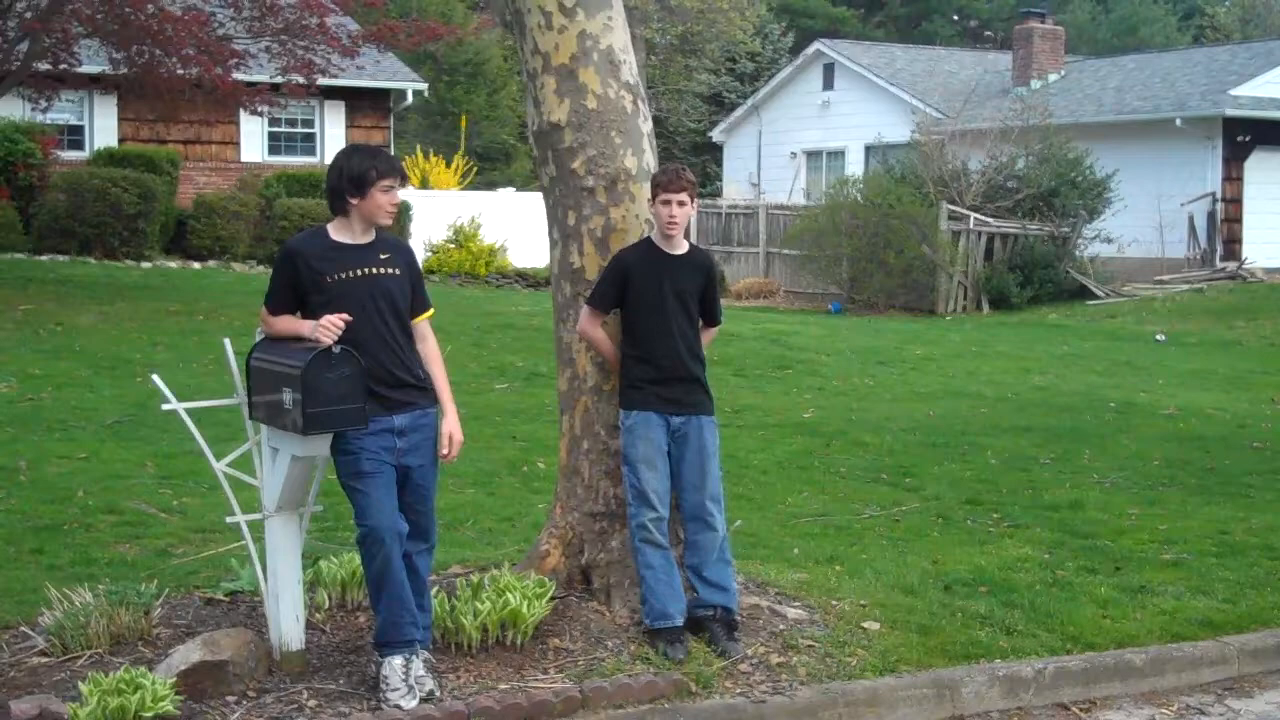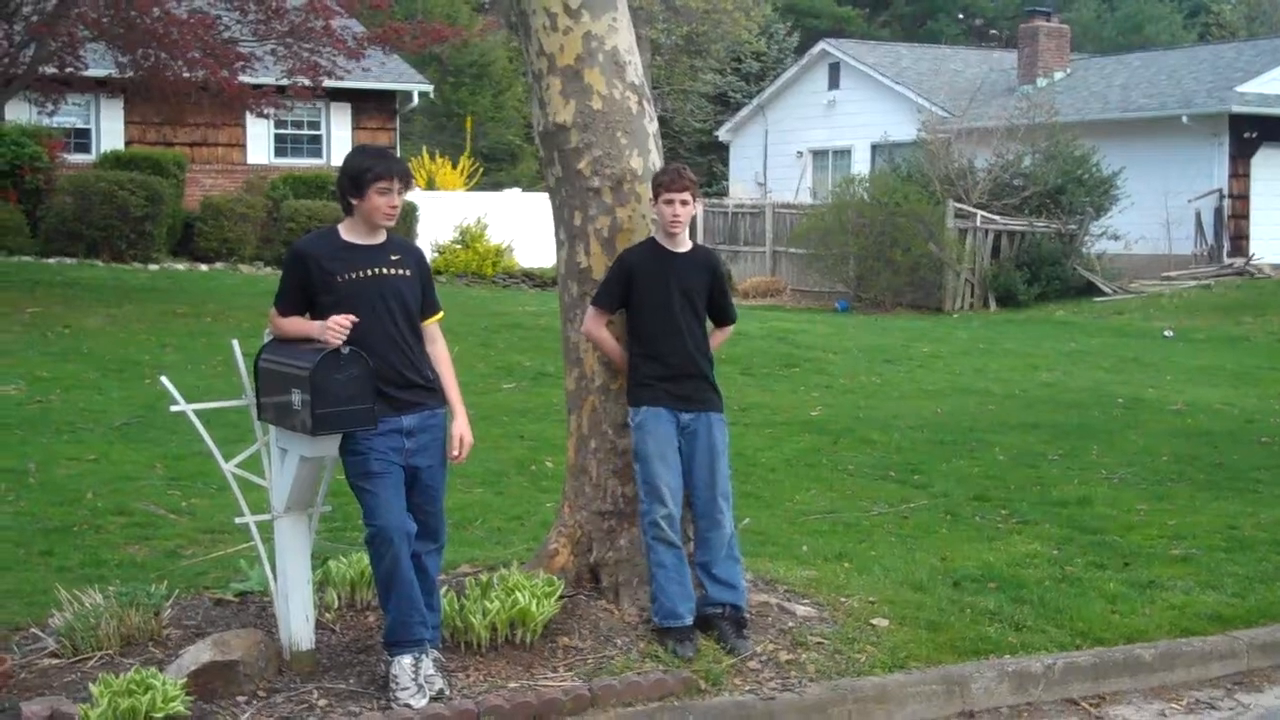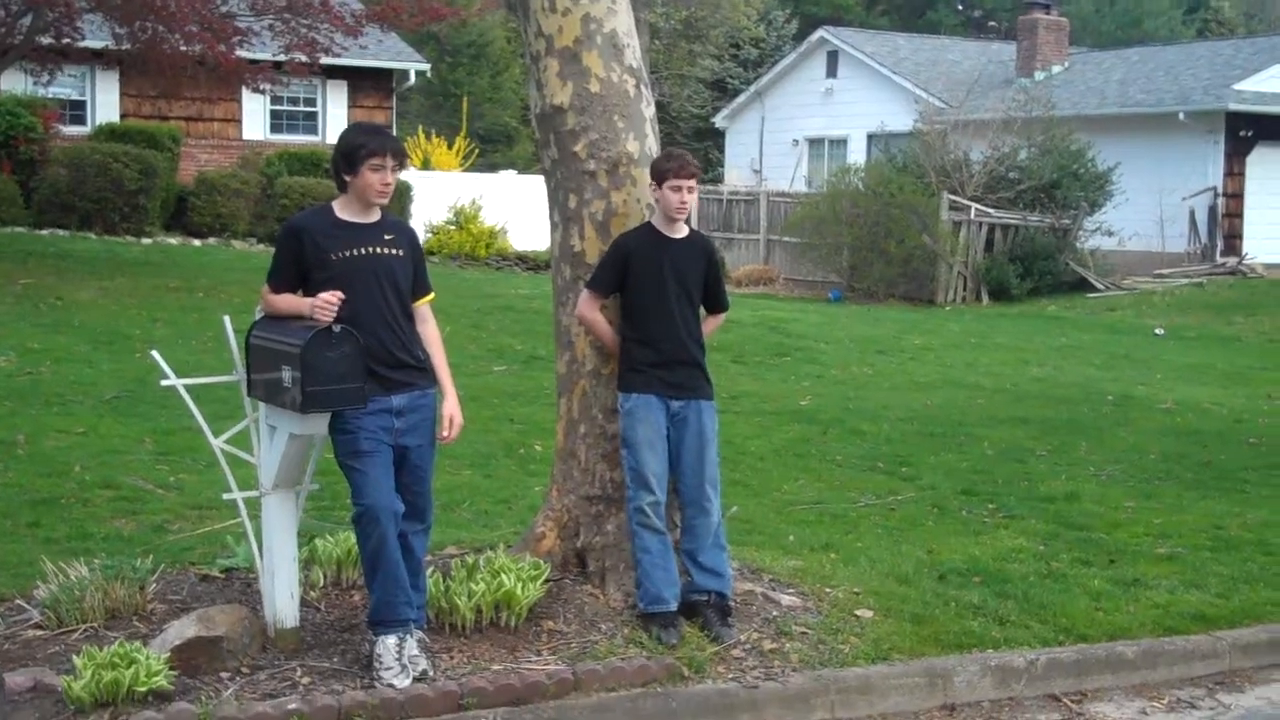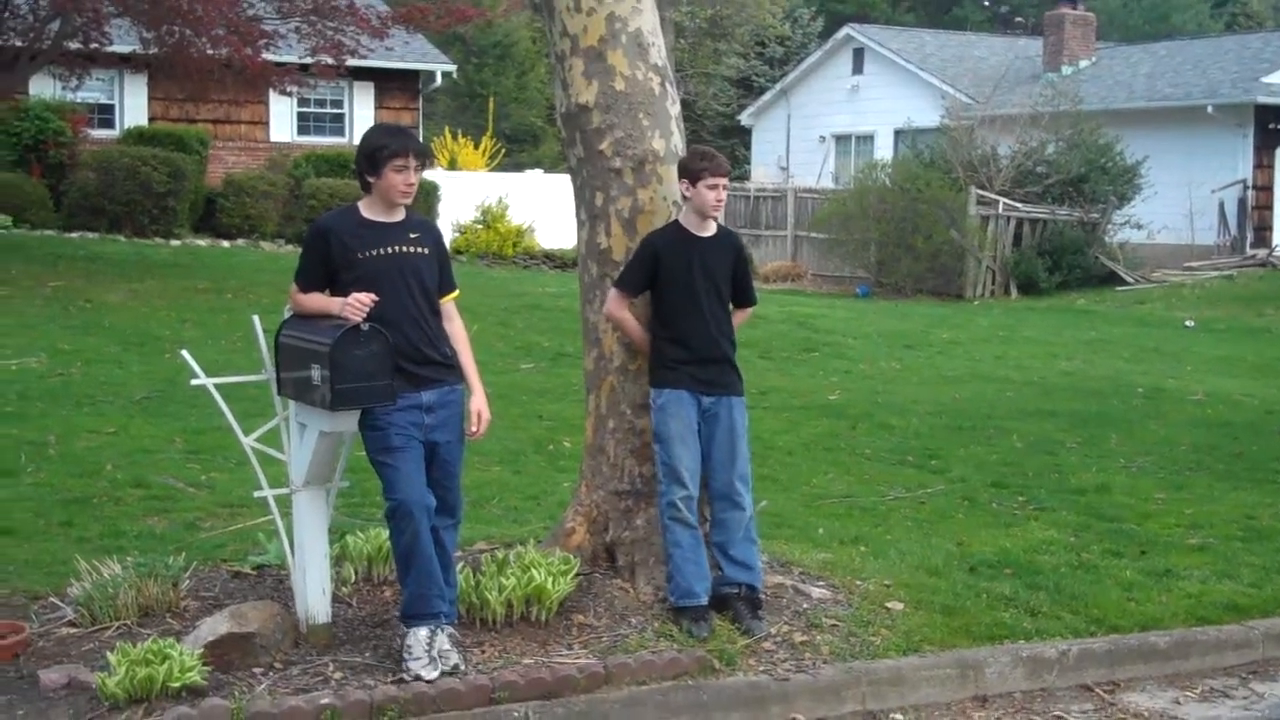
dt=0.4s
person 1, frame 1
left shoulder: (399, 253)
right shoulder: (302, 253)
left elbow: (422, 334)
right elbow: (271, 320)
left wrist: (448, 410)
right wrist: (311, 326)
left hip: (417, 416)
right hip: (359, 424)
left knee: (418, 535)
right knee: (382, 532)
left ankle: (414, 647)
right ankle: (399, 650)
person 1, frame 2
left shoulder: (409, 256)
right shoulder: (312, 254)
left elbow: (432, 337)
right elbow: (280, 321)
left wrist: (458, 413)
right wrist: (318, 328)
left hip: (426, 417)
right hip: (367, 424)
left knee: (427, 534)
right knee: (390, 532)
left ankle: (424, 646)
right ankle: (409, 650)
person 1, frame 3
left shoulder: (403, 235)
right shoulder: (306, 231)
right elbow: (272, 298)
left wrist: (449, 393)
right wrist: (309, 305)
left hip: (416, 397)
right hip: (357, 402)
left knee: (414, 516)
right knee: (377, 510)
left ankle: (409, 627)
right ankle: (392, 630)
person 1, frame 4
left shoulder: (426, 233)
right shoulder: (332, 231)
right elbow: (300, 299)
left wrist: (475, 389)
right wrist: (339, 305)
left hip: (444, 393)
right hip: (387, 399)
left knee: (444, 510)
right knee: (410, 505)
left ankle: (440, 621)
right ankle: (425, 622)
person 2, frame 1
left shoulder: (702, 265)
right shoulder: (629, 261)
right elbow: (588, 324)
left wrist: (681, 361)
right wrist: (631, 366)
left hip: (694, 405)
right hip: (643, 407)
left knee: (706, 512)
right knee: (650, 516)
left ankle: (714, 609)
right ankle: (664, 618)
person 2, frame 2
left shoulder: (707, 263)
right shoulder: (634, 261)
left elbow: (725, 325)
right elbow: (593, 325)
left wrist: (692, 361)
right wrist: (636, 367)
left hip: (703, 402)
right hip: (652, 405)
left knee: (715, 509)
right knee: (663, 513)
left ankle: (724, 607)
right ankle: (675, 618)
person 2, frame 3
left shoulder: (702, 250)
right shoulder: (630, 245)
left elbow: (716, 313)
right elbow: (587, 308)
left wrist: (684, 347)
right wrist: (629, 352)
left hip: (694, 390)
right hip: (643, 391)
left knee: (703, 497)
right knee: (648, 500)
left ankle: (709, 595)
right ankle: (658, 603)
person 2, frame 4
left shoulder: (731, 245)
right shoulder: (659, 244)
right elbow: (615, 307)
left wrist: (713, 341)
right wrist: (658, 349)
left hip: (725, 384)
right hip: (674, 386)
left knee: (734, 491)
right knee: (680, 494)
left ankle: (740, 587)
right ankle: (690, 597)
